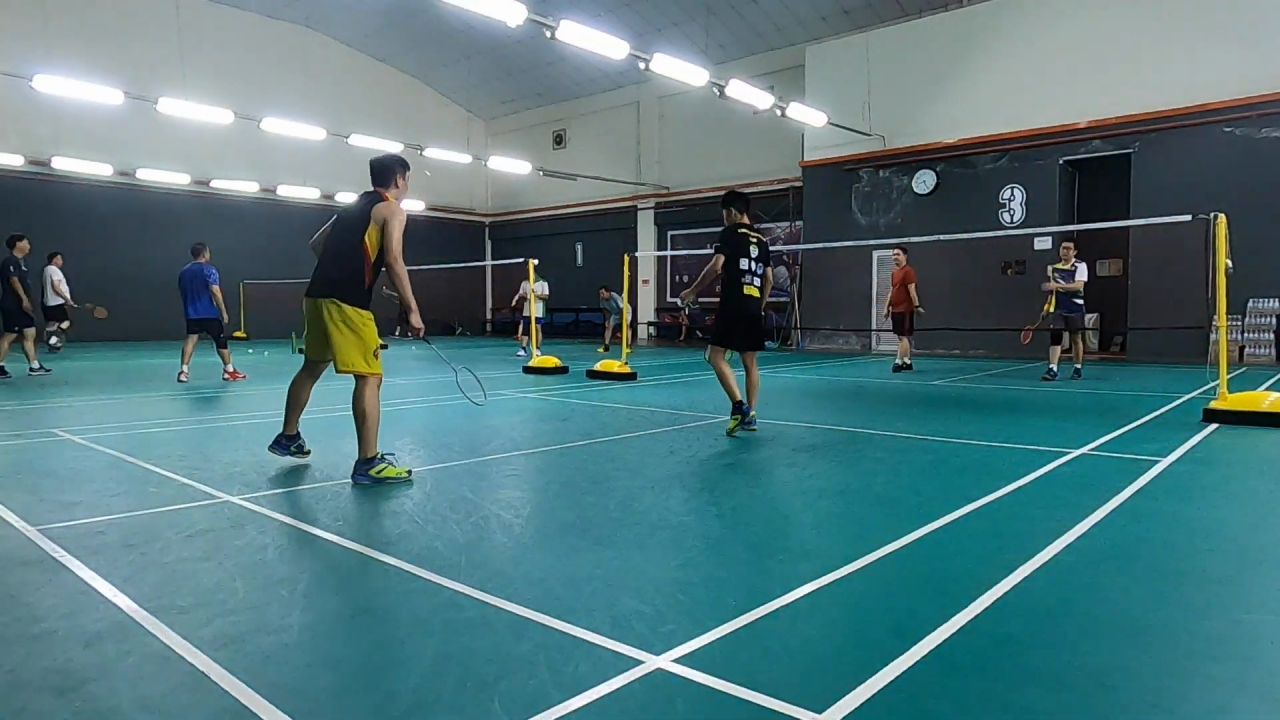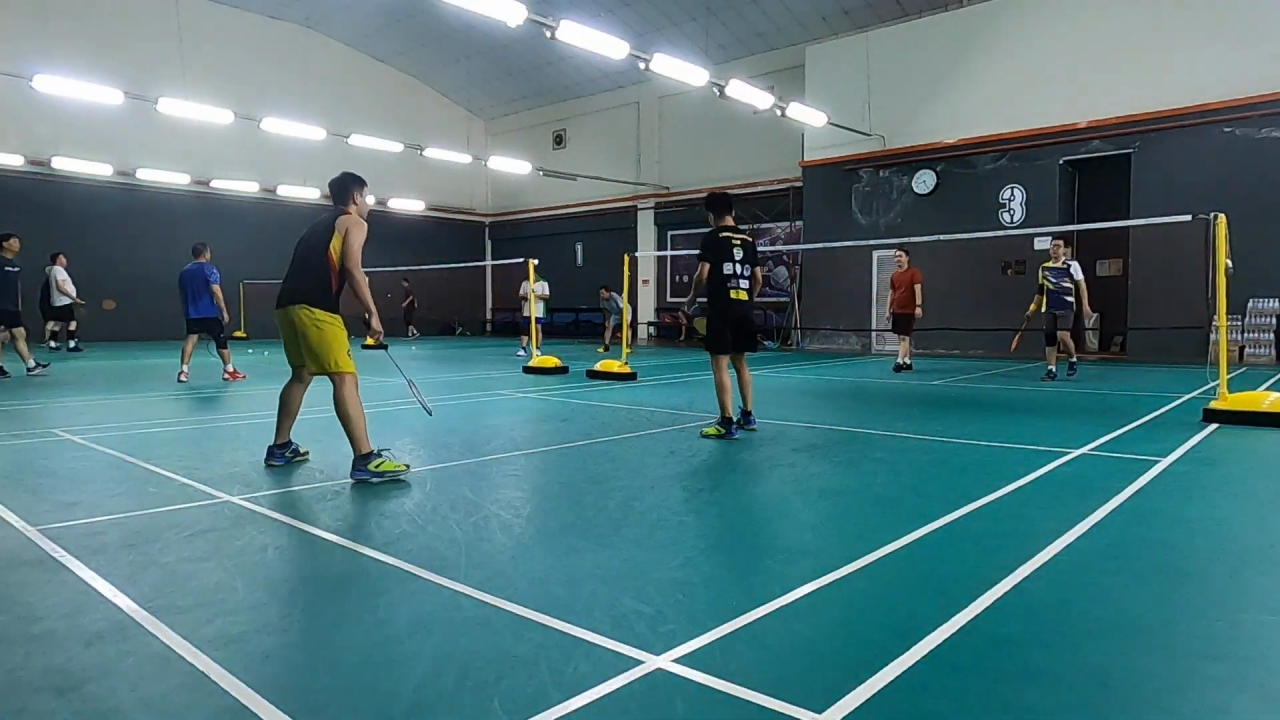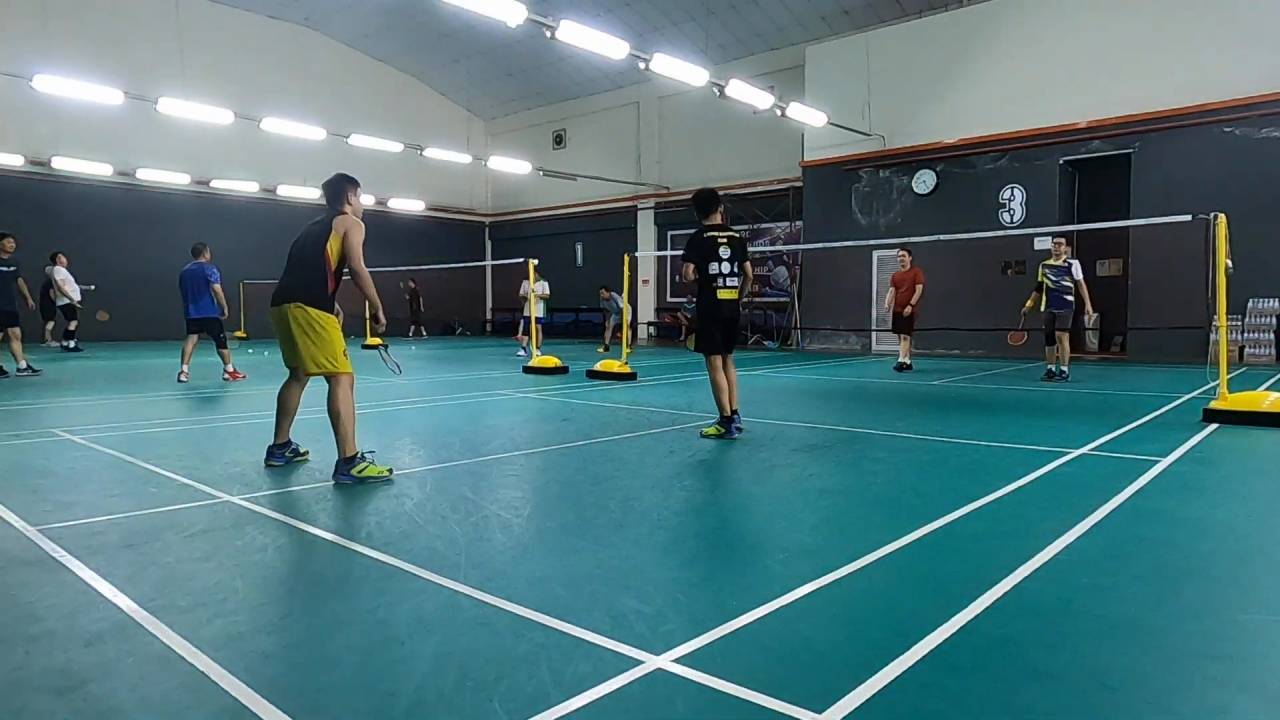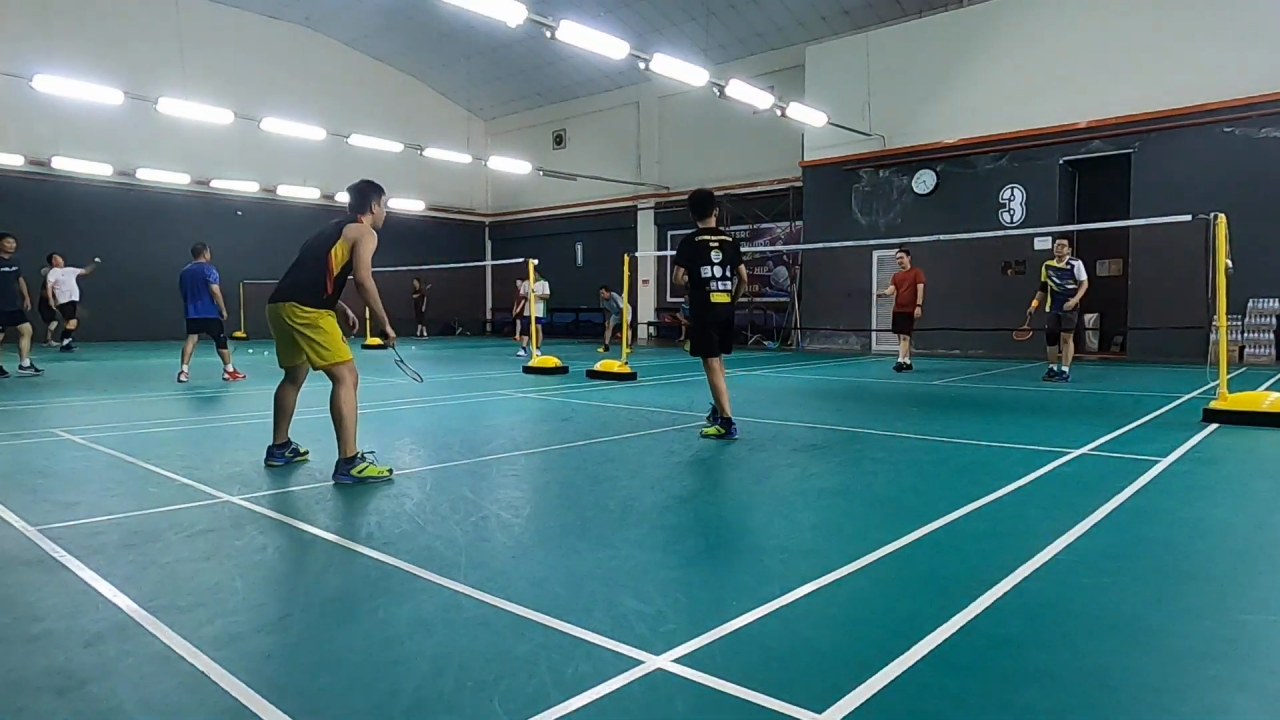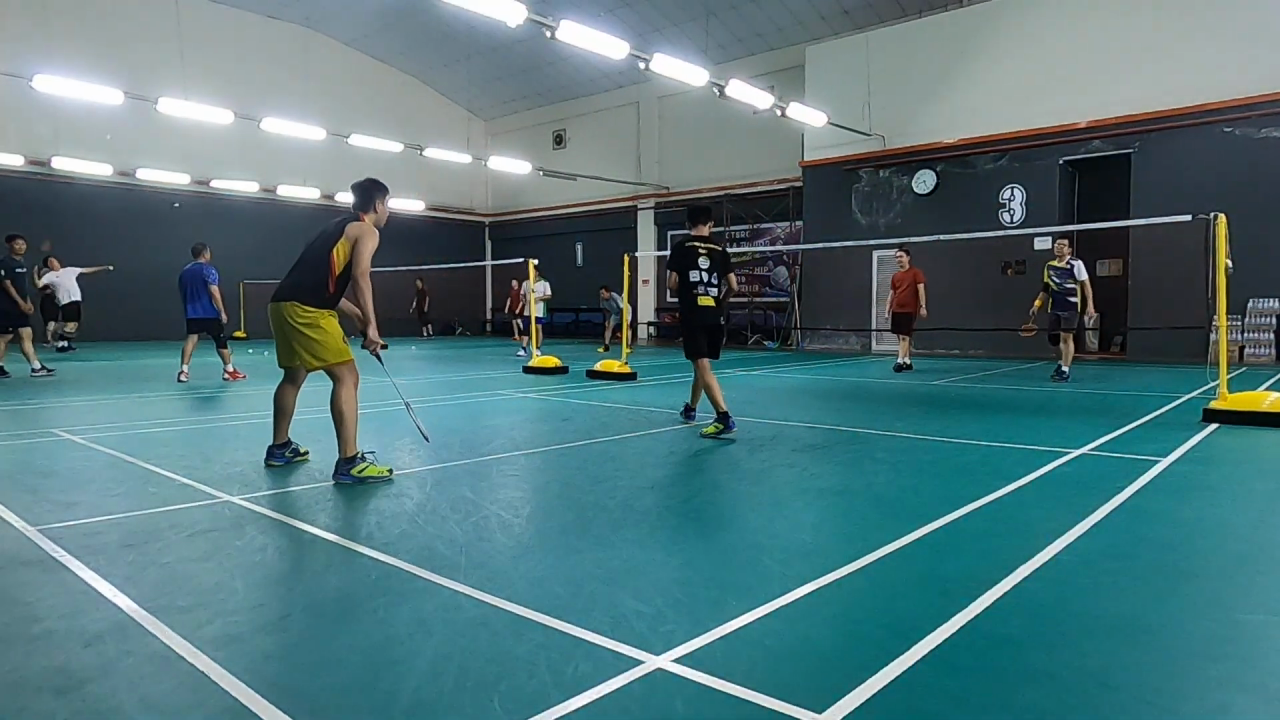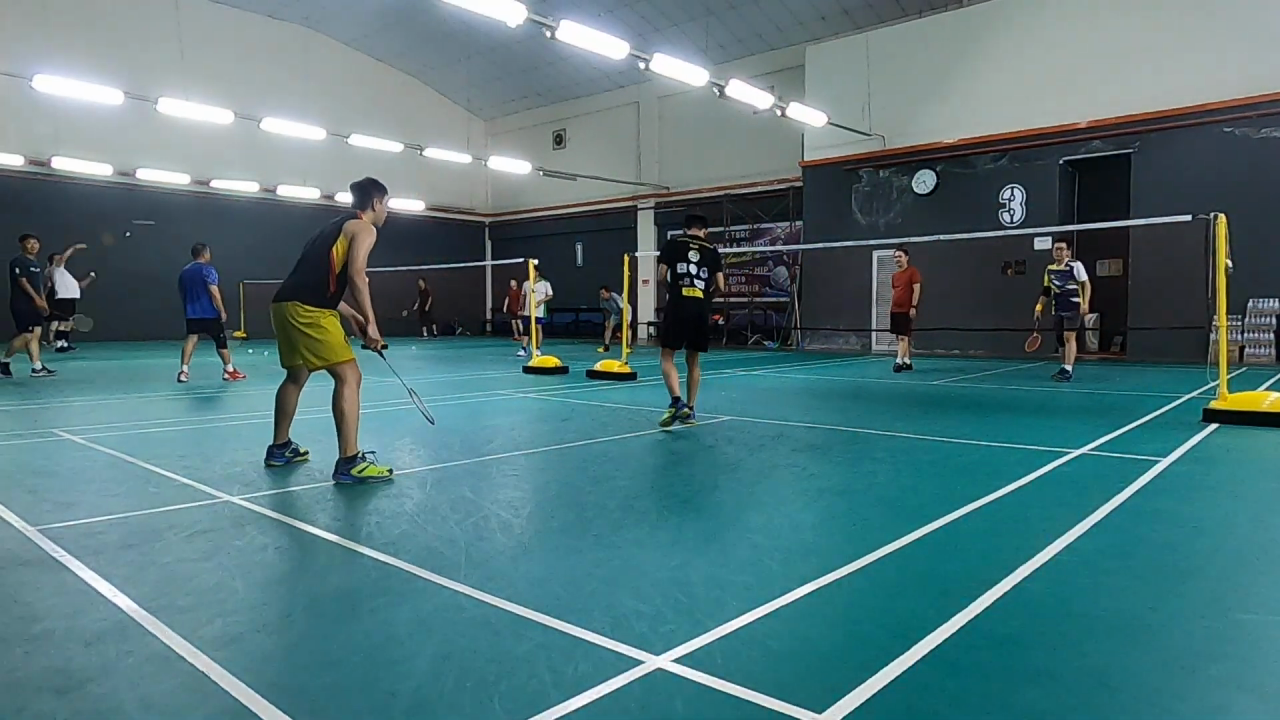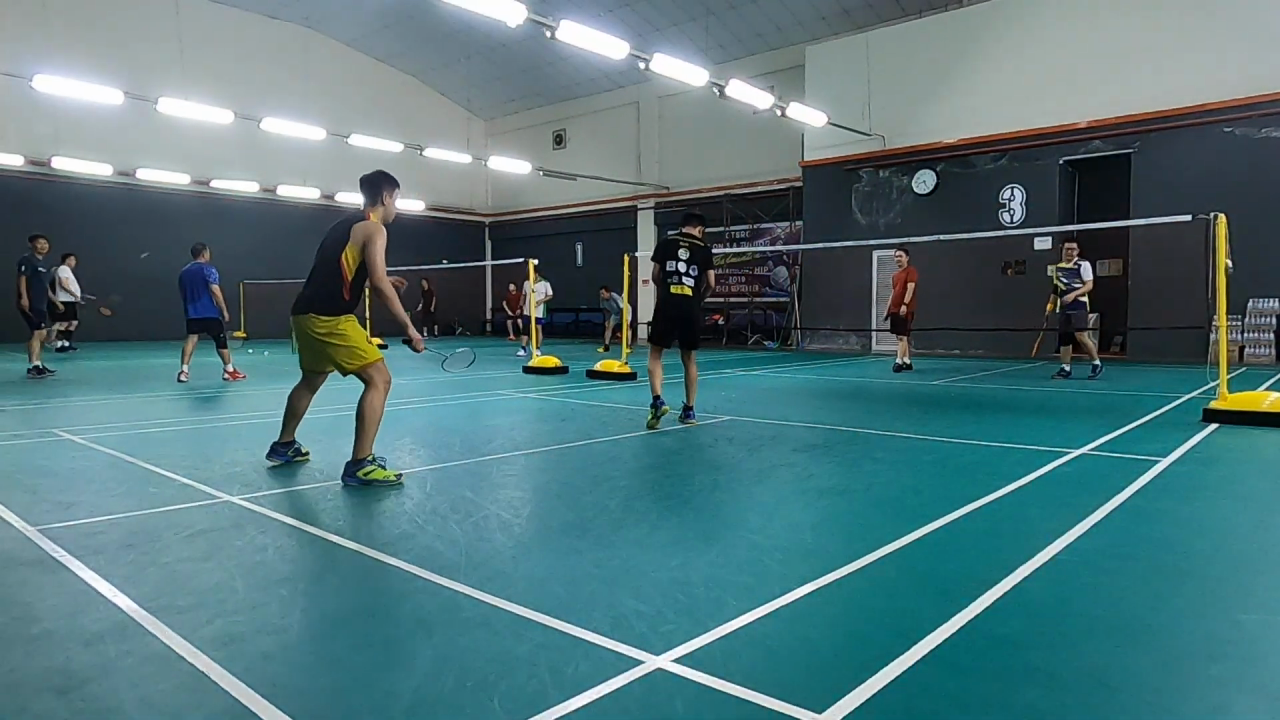
dt=0.3s
person 1, frame 1
left shoulder: (353, 208)
right shoulder: (392, 209)
left elbow: (316, 244)
right elbow: (394, 261)
right wrist: (413, 310)
left hip: (318, 296)
right hip: (348, 304)
left knee: (312, 368)
right knee: (369, 378)
left ankle: (288, 437)
right ankle: (368, 463)
person 1, frame 2
left shoulder: (320, 224)
right shoulder: (354, 223)
right elbow: (353, 269)
right wrist: (373, 314)
left hip: (287, 305)
right hip: (315, 308)
left knee: (301, 375)
right knee: (345, 379)
left ankle: (280, 447)
right ankle: (365, 459)
person 1, frame 3
left shoulder: (316, 226)
right shoulder: (351, 223)
right elbow: (357, 268)
left wrist: (327, 300)
right wrist: (377, 309)
left hip: (282, 305)
right hip: (309, 309)
left knee: (299, 375)
right knee: (341, 378)
left ankle: (280, 447)
right ankle: (349, 462)
person 1, frame 4
left shoulder: (334, 229)
right shoulder: (365, 232)
right elbow: (363, 279)
left wrist: (341, 308)
right wrist: (385, 323)
left hip: (280, 304)
right hip: (304, 309)
left knee: (294, 375)
right knee: (346, 376)
left ankle: (279, 447)
right ankle: (349, 462)
person 1, frame 5
left shoulder: (339, 227)
right shoulder: (367, 230)
right elbow: (360, 276)
left wrist: (356, 315)
right wrist: (371, 325)
left hip: (282, 304)
right hip: (306, 309)
left knee: (294, 375)
right knee: (347, 377)
left ankle: (279, 447)
right ankle: (349, 462)
person 1, frame 6
left shoulder: (337, 227)
right shoulder: (364, 228)
right elbow: (356, 274)
left wrist: (352, 316)
right wrist: (371, 322)
left hip: (285, 304)
right hip: (307, 309)
left knee: (297, 375)
right knee: (349, 376)
left ankle: (280, 447)
right ankle: (349, 462)
person 1, frame 7
left shoulder: (345, 225)
right shoulder: (374, 229)
right elbow: (378, 283)
left wrist: (378, 268)
right wrist: (409, 326)
left hip: (306, 313)
right hip: (329, 318)
left knee: (312, 380)
right knee: (379, 379)
left ankle: (284, 445)
right ankle: (359, 465)
person 2, frame 1
left shoulder: (731, 233)
right shoulder: (761, 240)
left elbow: (716, 266)
right elbow: (768, 279)
left wrist: (693, 290)
left hip: (733, 304)
right hip: (754, 306)
left knee: (717, 356)
right knee: (750, 361)
left ankle: (740, 407)
right ankle: (750, 415)
person 2, frame 2
left shoulder: (713, 237)
right shoulder: (748, 240)
left elbow: (703, 274)
right elbow: (758, 279)
left wrist: (692, 296)
left hip: (721, 309)
right hip: (743, 308)
left knee: (720, 365)
right knee: (740, 362)
left ankle: (727, 423)
right ankle: (747, 415)
person 2, frame 3
left shoulder: (698, 238)
right shoulder: (737, 237)
left elbow: (687, 275)
right elbow: (748, 275)
left wrist: (701, 278)
left hip: (710, 308)
right hip: (732, 308)
left knee: (714, 364)
right knee: (727, 361)
left ankle: (726, 422)
right ankle: (734, 415)
person 2, frame 4
left shoulder: (690, 242)
right shoulder: (730, 241)
left elbow: (678, 279)
right elbow: (743, 279)
left hip: (704, 311)
right hip: (726, 310)
left knee: (712, 366)
right knee: (717, 362)
left ankle: (727, 423)
right ankle: (718, 412)
person 2, frame 5
left shoulder: (681, 248)
right shoulder: (720, 250)
left elbow: (671, 284)
right elbow: (733, 286)
left hip: (693, 315)
right hip: (714, 315)
left knee: (703, 368)
right knee: (703, 364)
left ankle: (724, 418)
right ankle: (690, 409)
person 2, frame 6
left shoulder: (673, 244)
right shoulder: (712, 250)
left elbow: (661, 276)
right elbow: (720, 286)
left hip: (678, 307)
right hip: (702, 309)
left knee: (667, 357)
right knee: (693, 360)
left ankle: (677, 402)
right ankle: (688, 409)
person 2, frame 7
left shoulder: (665, 242)
right shoulder: (703, 248)
left elbow: (655, 276)
right elbow: (711, 283)
left hip: (667, 304)
right hip: (691, 307)
left knee: (655, 355)
right knee: (689, 359)
left ankle: (657, 400)
right ankle: (689, 410)
